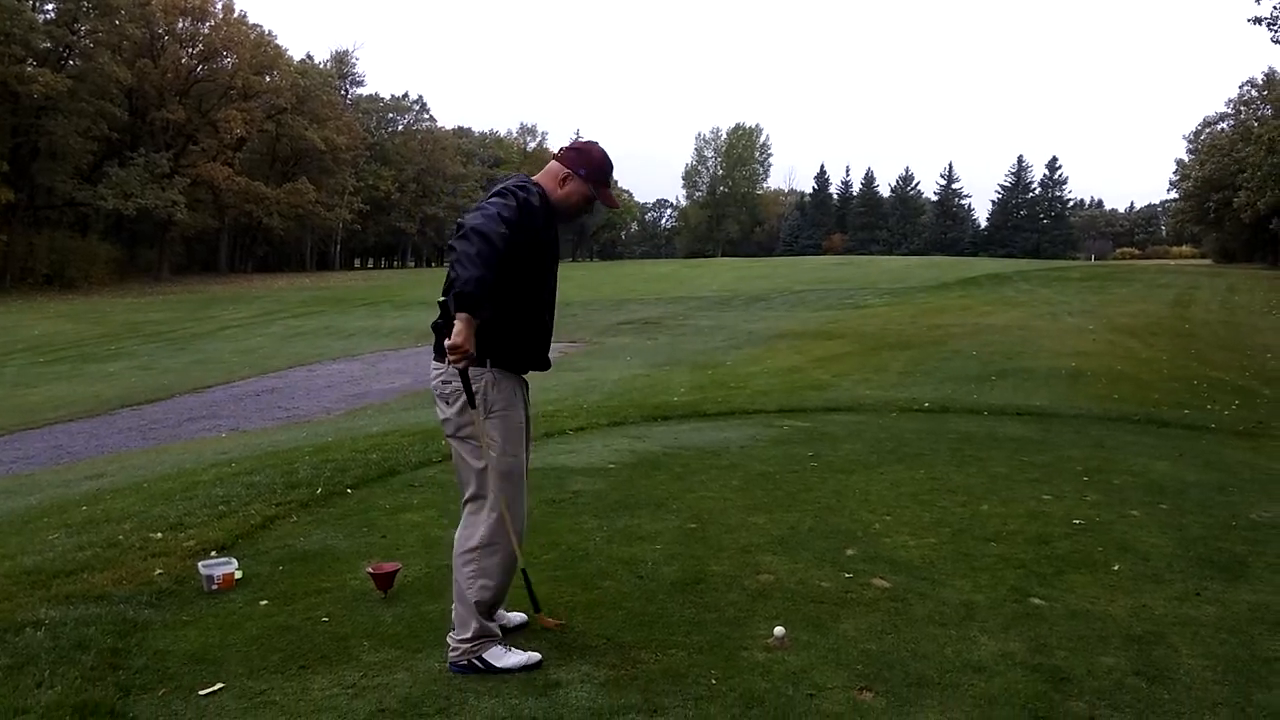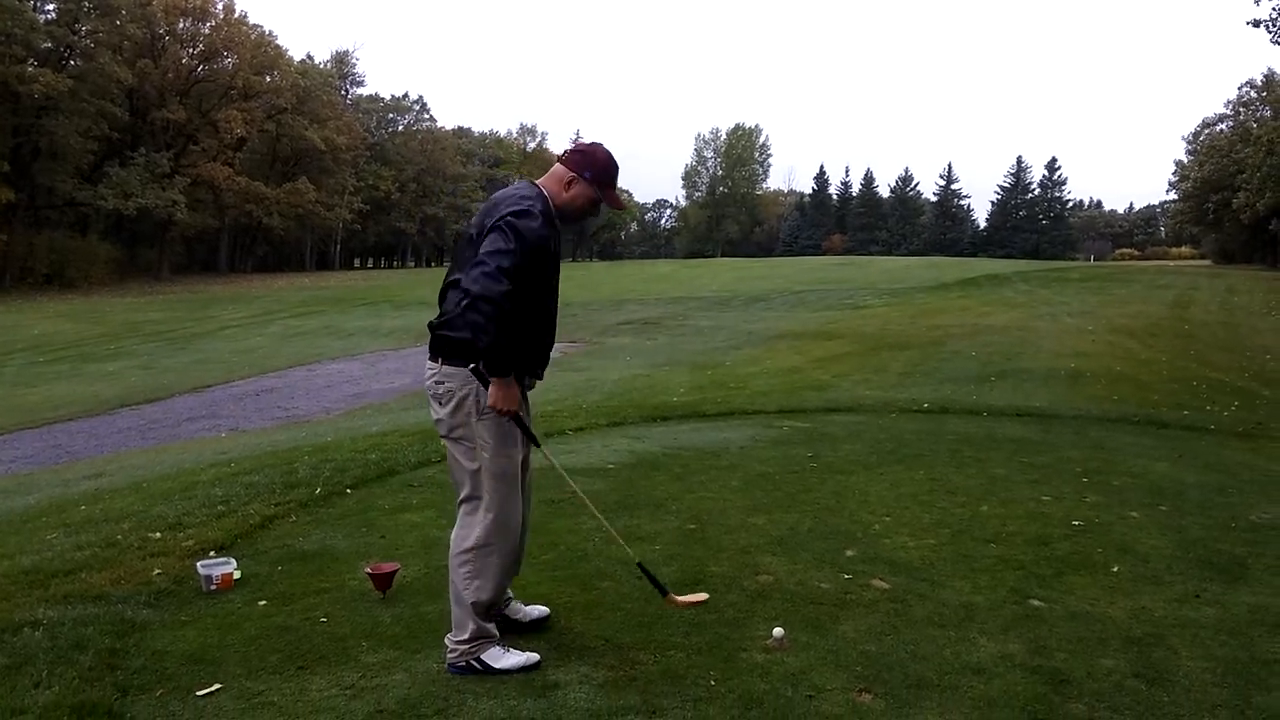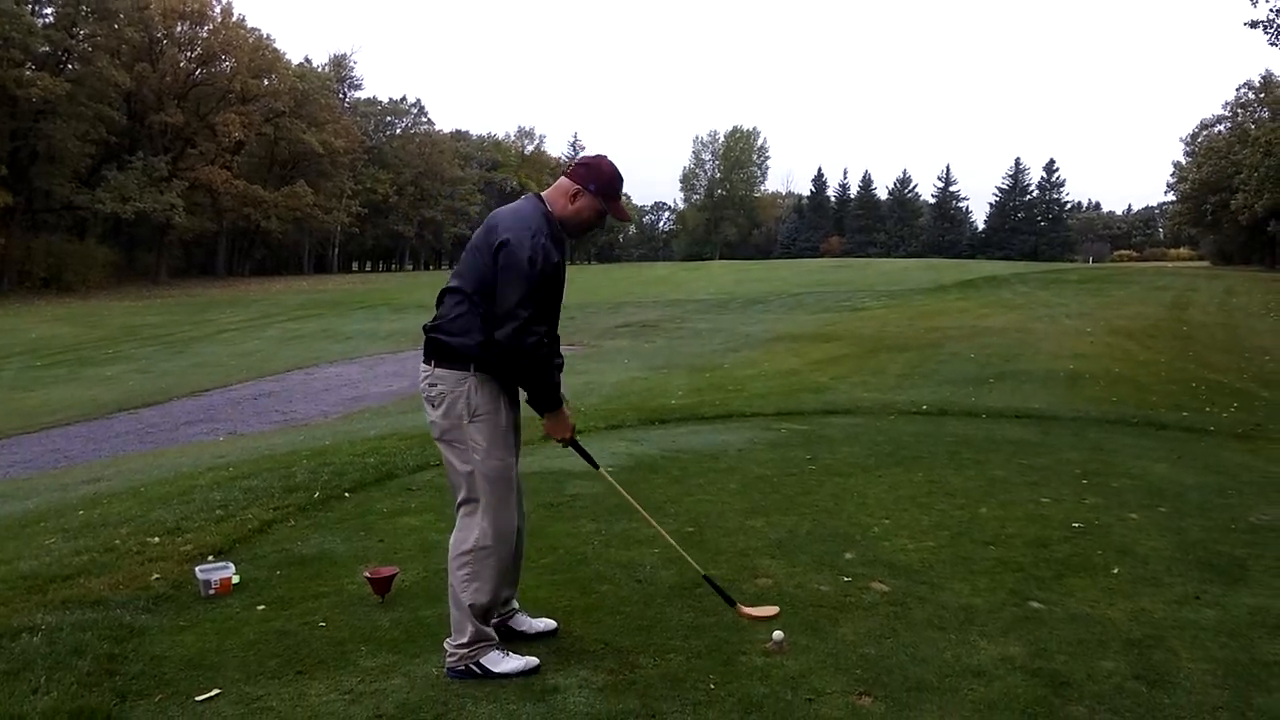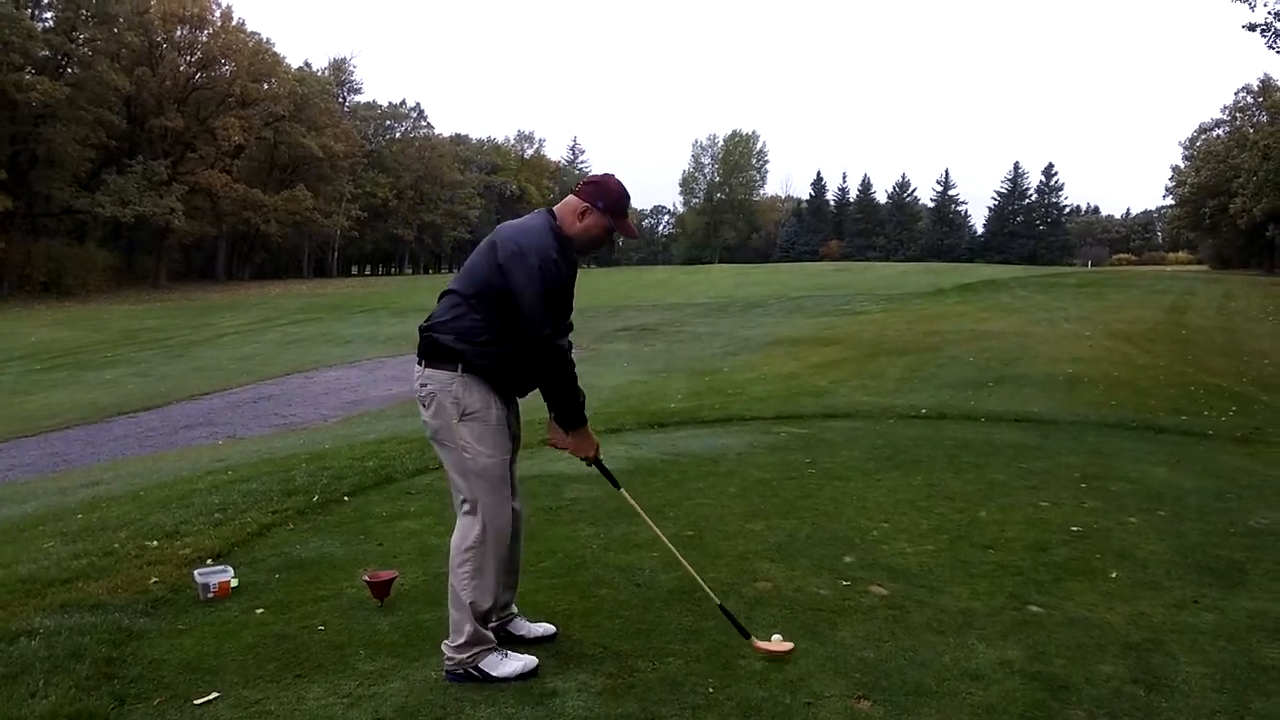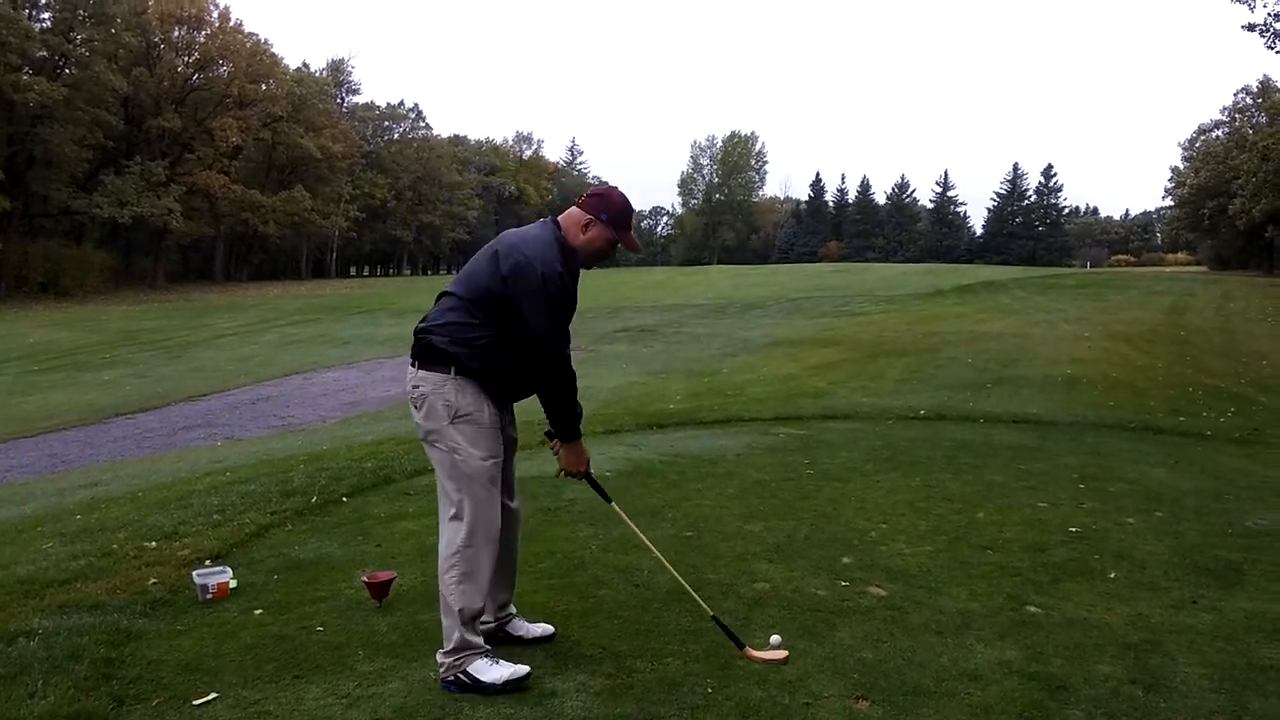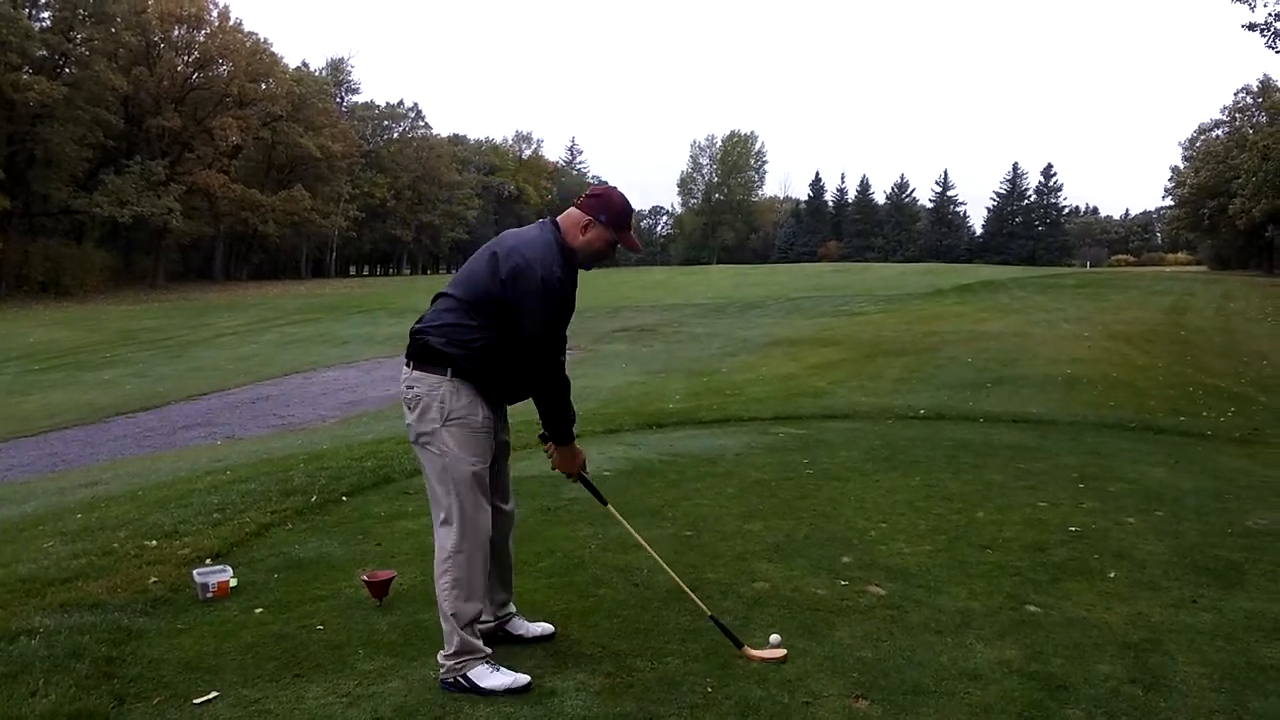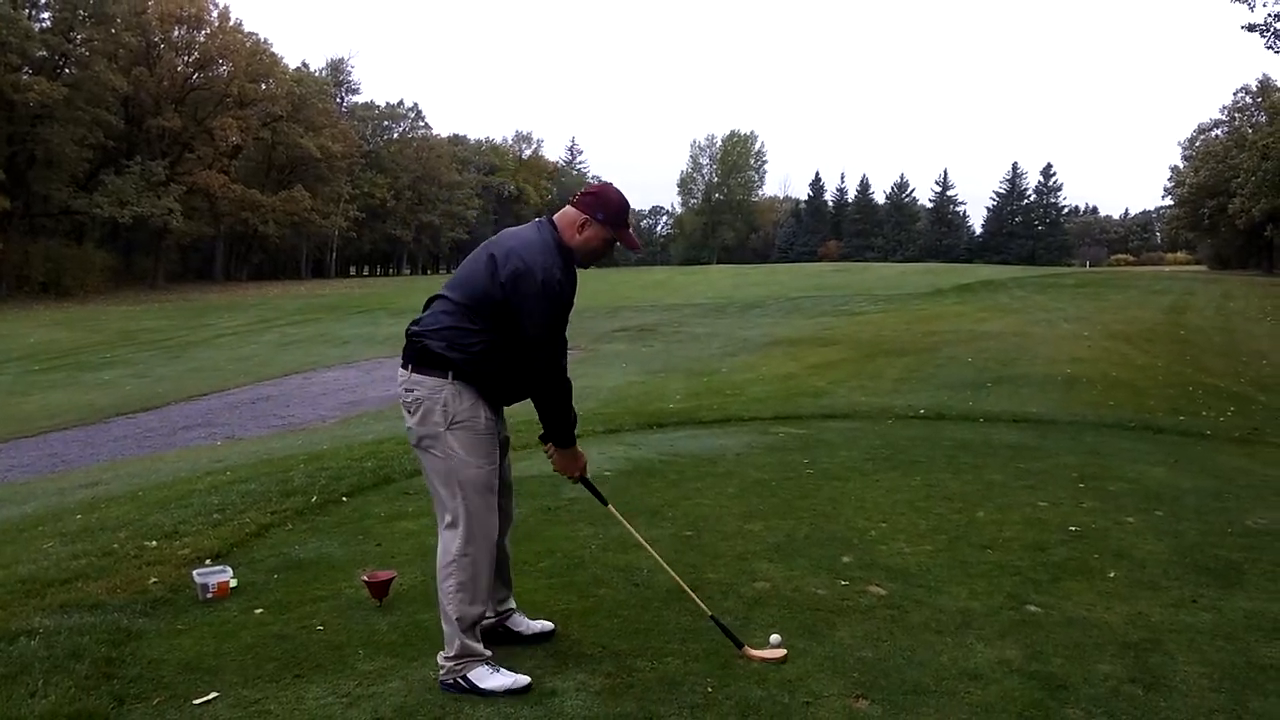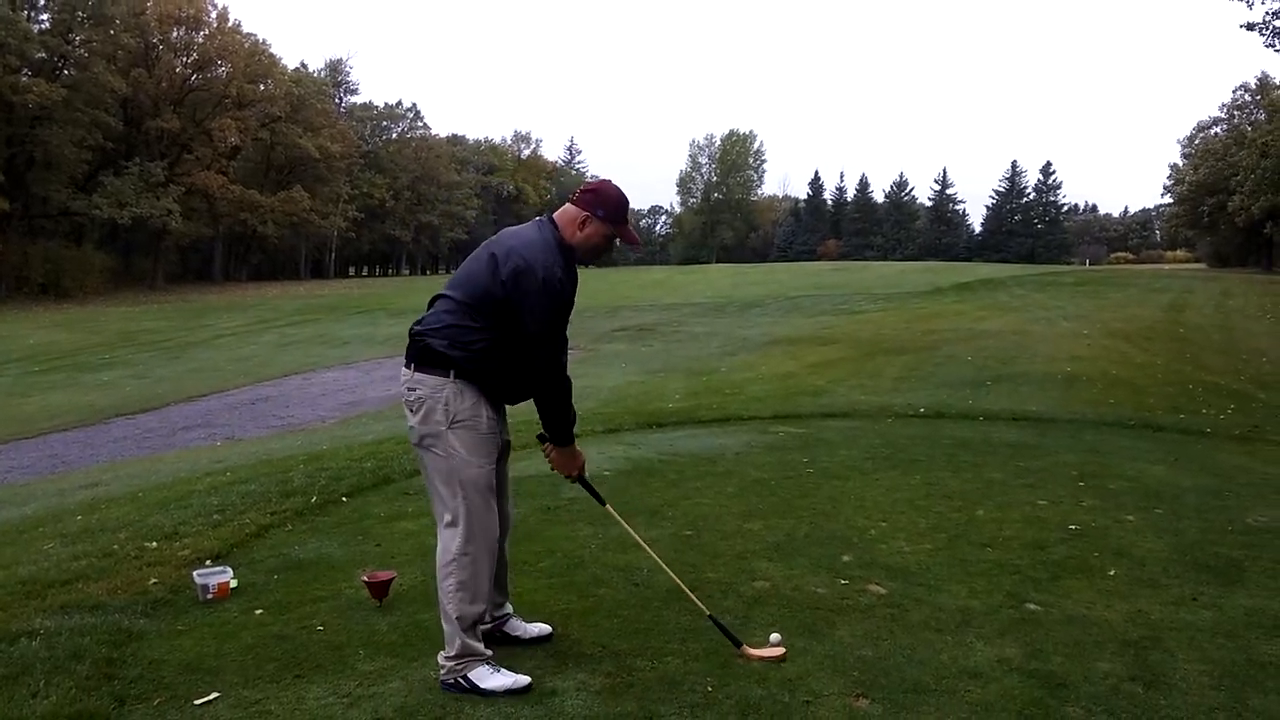
dt=0.2s
person 1, frame 1
left shoulder: (527, 207)
right shoulder: (522, 200)
right elbow: (471, 236)
right wrist: (465, 317)
left hip: (492, 368)
right hip: (479, 373)
left knee: (498, 495)
right knee: (493, 504)
left ankle: (479, 607)
right ankle: (471, 643)
person 1, frame 2
left shoulder: (528, 211)
right shoulder: (525, 214)
right elbow: (487, 289)
left wrist: (517, 368)
right wrist: (504, 375)
left hip: (489, 372)
right hip: (472, 375)
left knee: (509, 495)
right knee: (488, 505)
left ankle: (494, 603)
right ankle: (469, 645)
person 1, frame 3
left shoulder: (534, 226)
right shoulder: (528, 234)
left elbow: (533, 323)
right elbow: (520, 328)
left wrist: (546, 394)
right wrist: (550, 404)
left hip: (484, 377)
right hip: (464, 380)
left knee: (505, 503)
right knee: (484, 508)
left ankle: (498, 612)
right ankle: (468, 649)
person 1, frame 4
left shoulder: (544, 243)
right shoulder: (535, 250)
left elbow: (547, 341)
right elbow: (545, 346)
left wrist: (561, 413)
right wrist: (576, 423)
left hip: (485, 381)
right hip: (457, 381)
left knee: (503, 505)
right knee: (483, 508)
left ankle: (497, 616)
right ankle: (468, 649)
person 1, frame 5
left shoulder: (544, 250)
right shoulder: (539, 261)
left elbow: (546, 353)
right elbow: (547, 358)
left wrist: (562, 427)
right wrist: (570, 437)
left hip: (480, 383)
right hip: (450, 383)
left knee: (501, 508)
right knee: (472, 514)
left ankle: (494, 616)
right ankle: (461, 655)
person 1, frame 6
left shoulder: (541, 249)
right shoulder: (539, 264)
left elbow: (539, 356)
right elbow: (543, 361)
left wrist: (556, 431)
right wrist: (563, 440)
left hip: (472, 384)
right hip: (445, 385)
left knee: (494, 510)
right knee: (464, 519)
left ankle: (494, 615)
right ankle: (461, 660)
person 1, frame 7
left shoulder: (536, 247)
right shoulder: (538, 266)
left elbow: (539, 357)
right elbow: (544, 364)
left wrist: (557, 433)
right wrist: (565, 442)
left hip: (468, 384)
right hip: (444, 387)
left knee: (494, 508)
right knee: (468, 520)
left ankle: (494, 612)
right ankle: (461, 661)
person 1, frame 8
left shoulder: (537, 247)
right shoulder: (539, 264)
left elbow: (539, 356)
right elbow: (544, 362)
left wrist: (556, 432)
right wrist: (563, 440)
left hip: (471, 386)
right hip: (447, 387)
left knee: (491, 514)
right knee: (467, 522)
left ankle: (492, 616)
right ankle: (462, 661)
